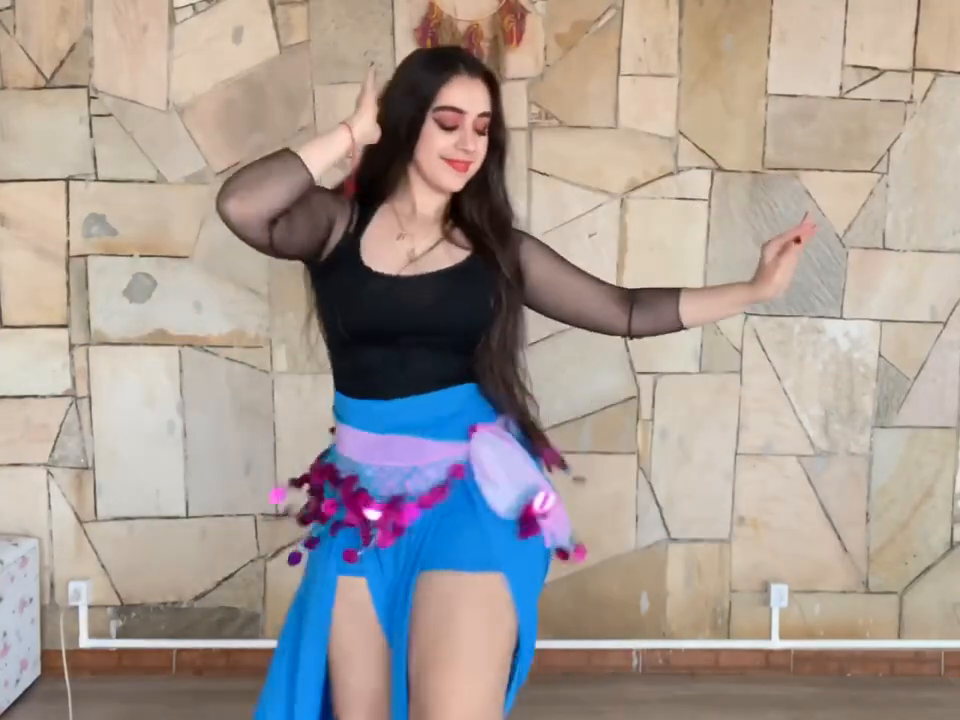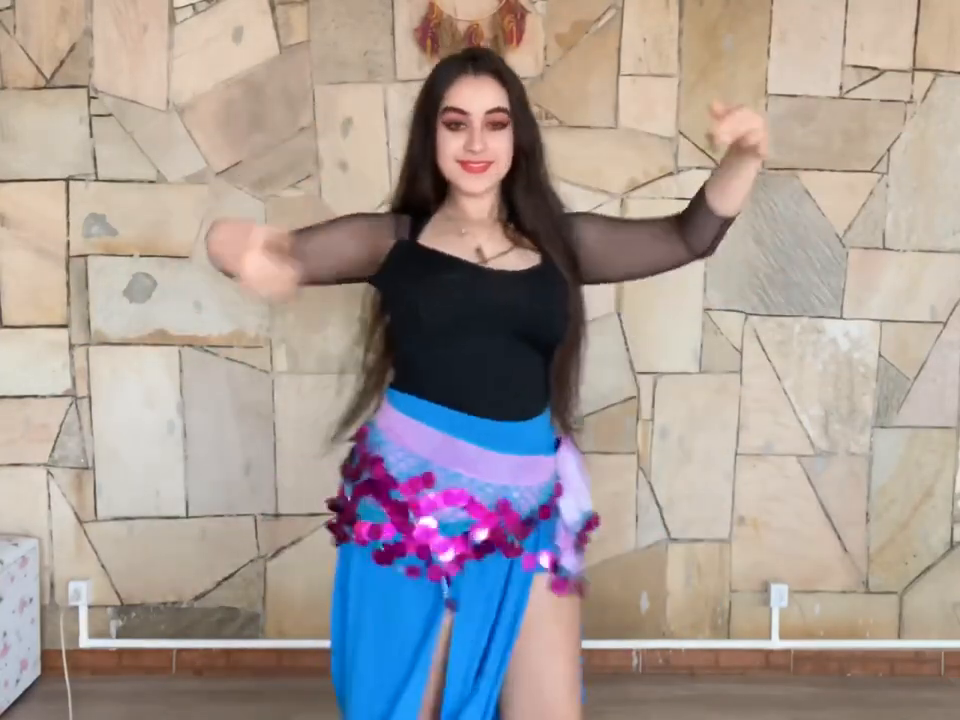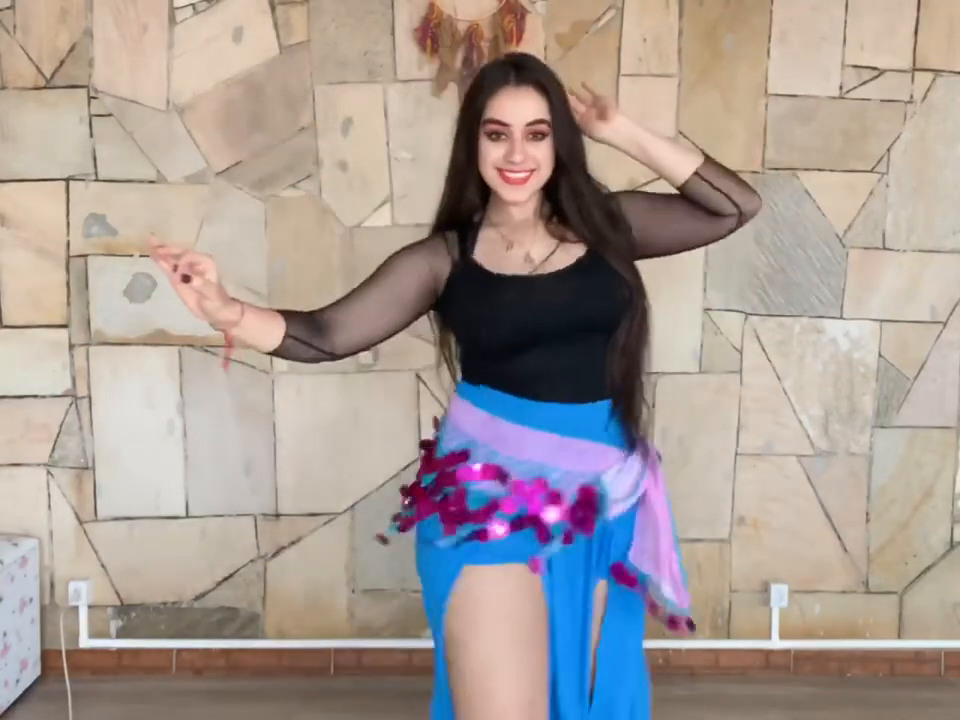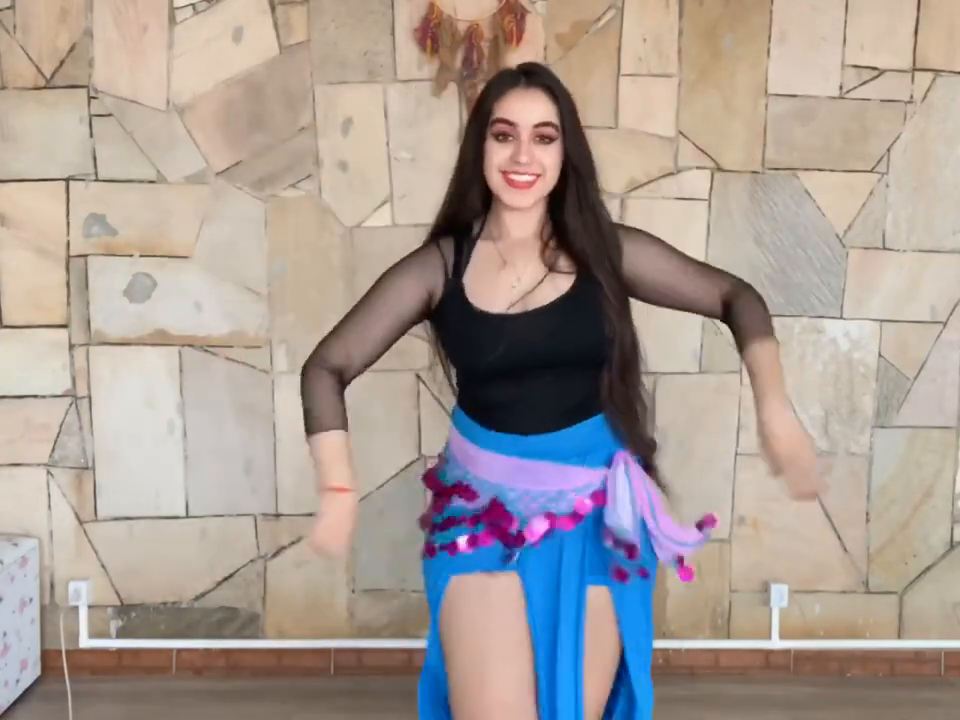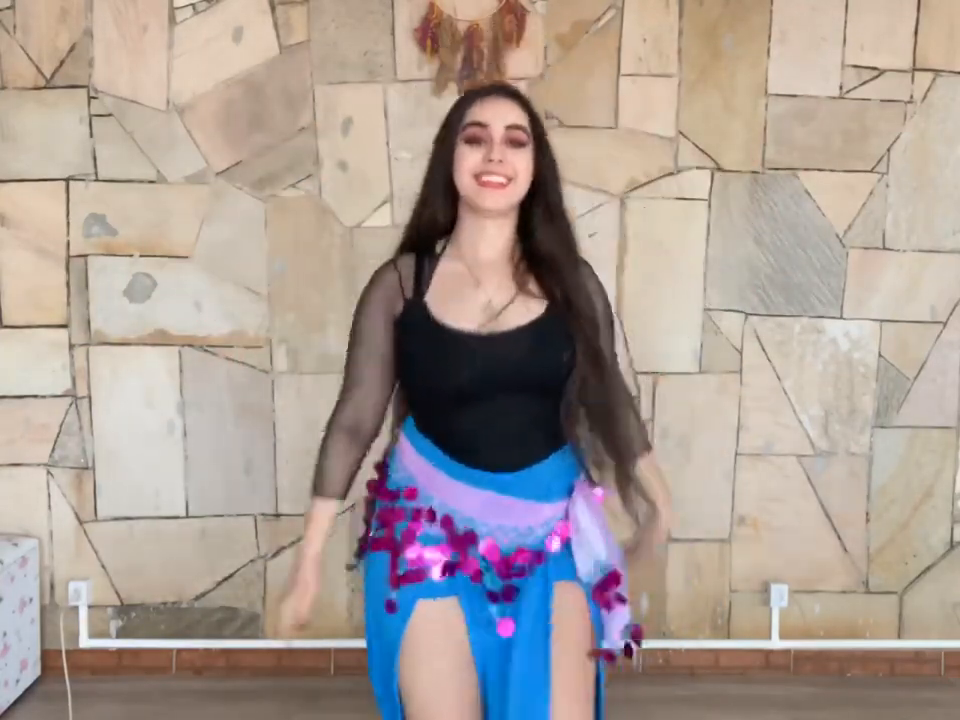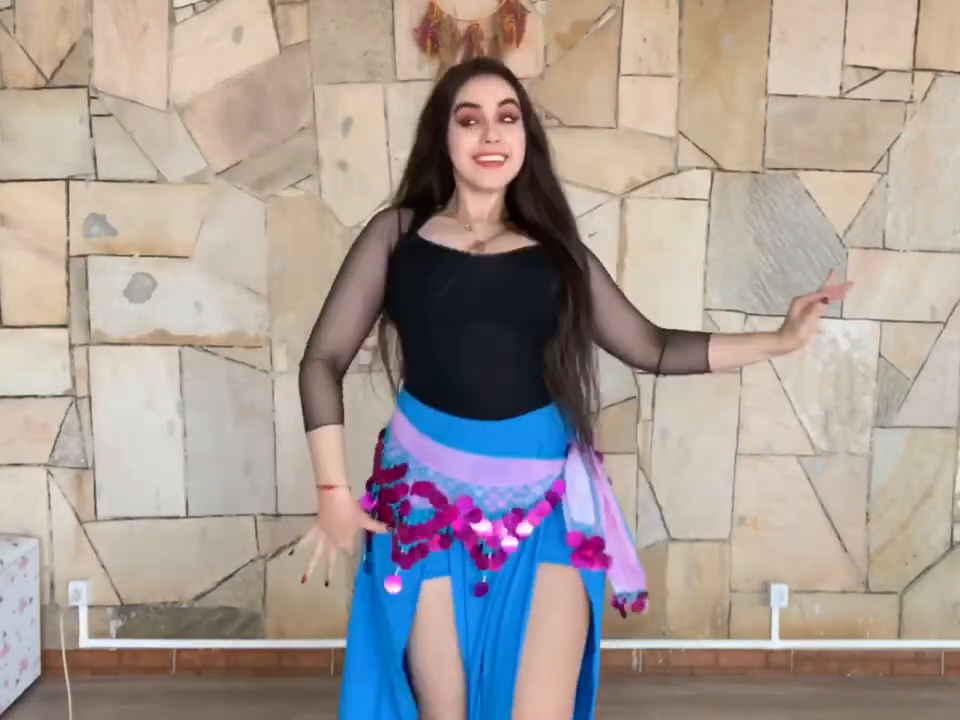
dt=0.5s
person 1, frame 1
left shoulder: (499, 248)
right shoulder: (336, 224)
left elbow: (626, 311)
right elbow: (240, 205)
left wrist: (755, 288)
right wrist: (352, 135)
left hip: (475, 497)
right hip: (361, 502)
person 1, frame 2
left shoulder: (559, 240)
right shoulder: (392, 239)
left elbow: (687, 235)
right elbow: (270, 253)
left wrist: (740, 158)
right wrist: (244, 248)
left hip: (528, 516)
right hip: (410, 508)
person 1, frame 3
left shoulder: (605, 224)
right shoulder: (445, 257)
left elbow: (736, 206)
right elbow: (328, 333)
left wrist: (622, 133)
right wrist: (226, 312)
left hip: (599, 508)
right hip: (488, 505)
person 1, frame 4
left shoulder: (609, 251)
right shoulder: (438, 266)
left elbow: (735, 296)
right elbow: (326, 366)
left wrist: (773, 405)
right wrist: (336, 487)
left hip: (600, 514)
right hip: (485, 516)
person 1, frame 5
left shoulder: (569, 280)
right shoulder: (403, 282)
left elbow: (612, 397)
right elbow: (355, 415)
left wrist: (647, 500)
right wrist: (312, 553)
left hip: (548, 534)
right hip: (429, 533)
person 1, frame 6
left shoulder: (554, 245)
right shoulder: (399, 233)
left elbow: (651, 349)
right elbow: (322, 361)
left wrist: (778, 341)
right wrist: (333, 490)
left hip: (546, 503)
right hip: (429, 501)
